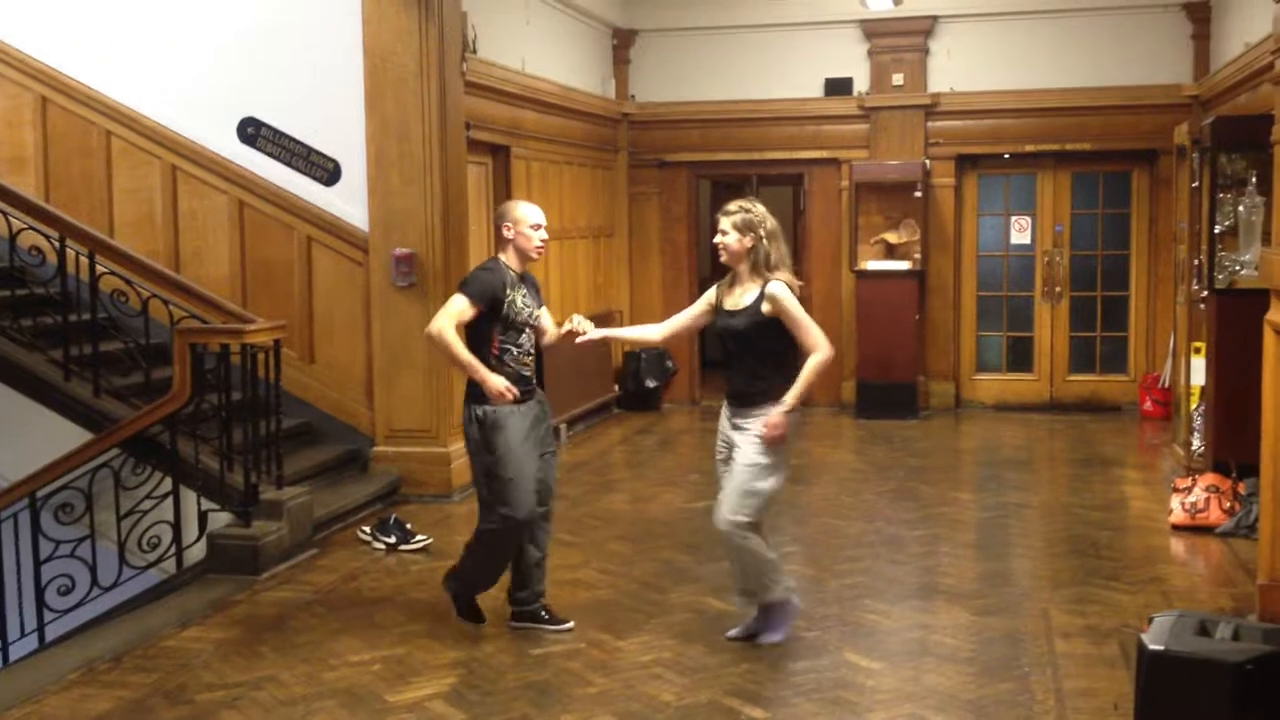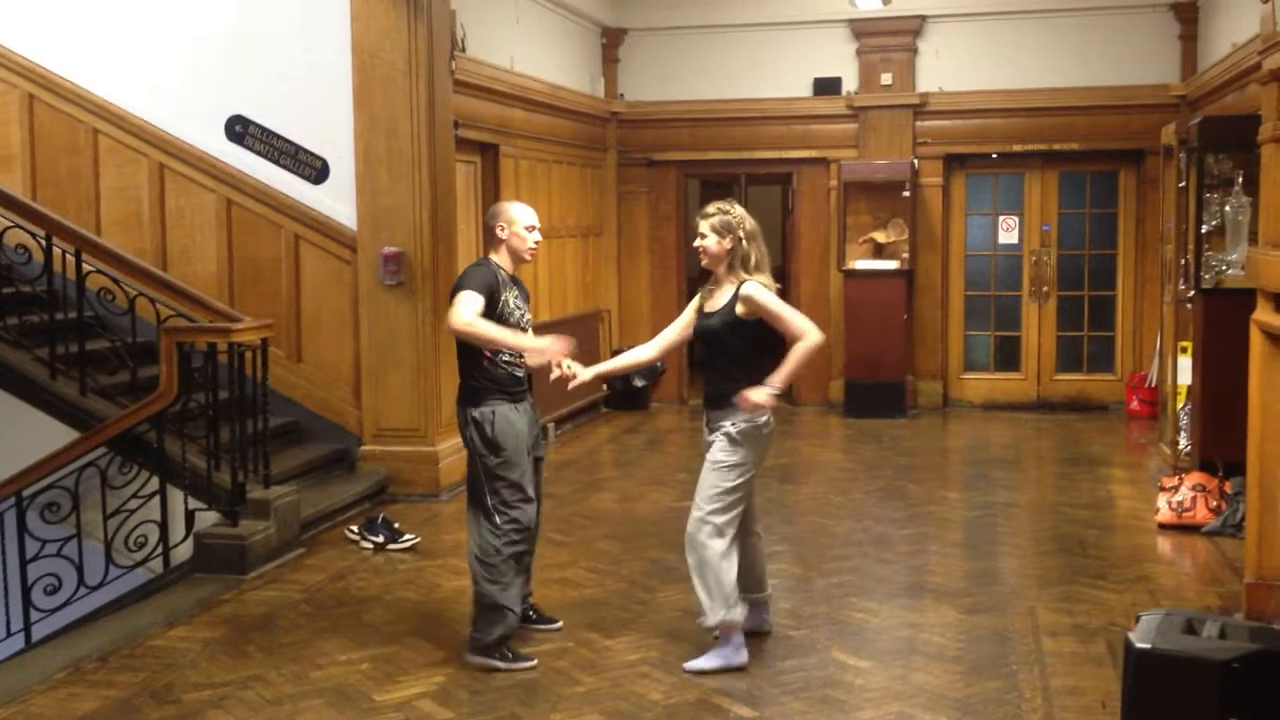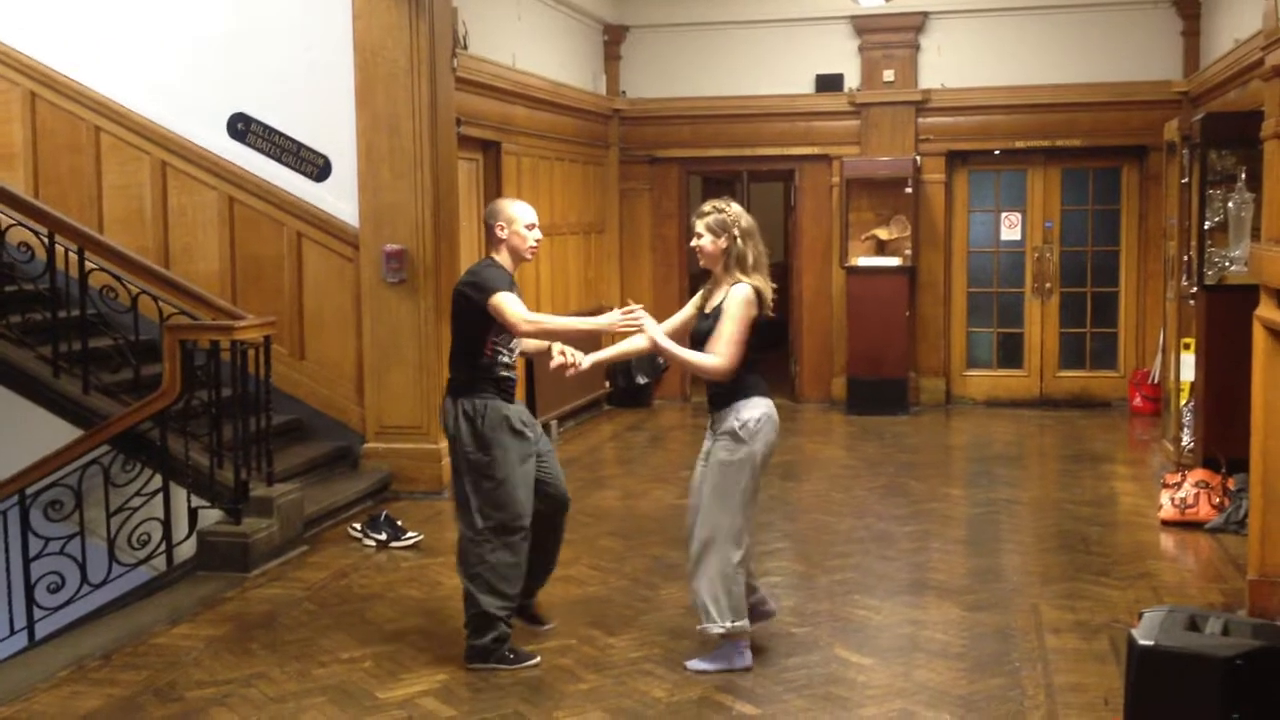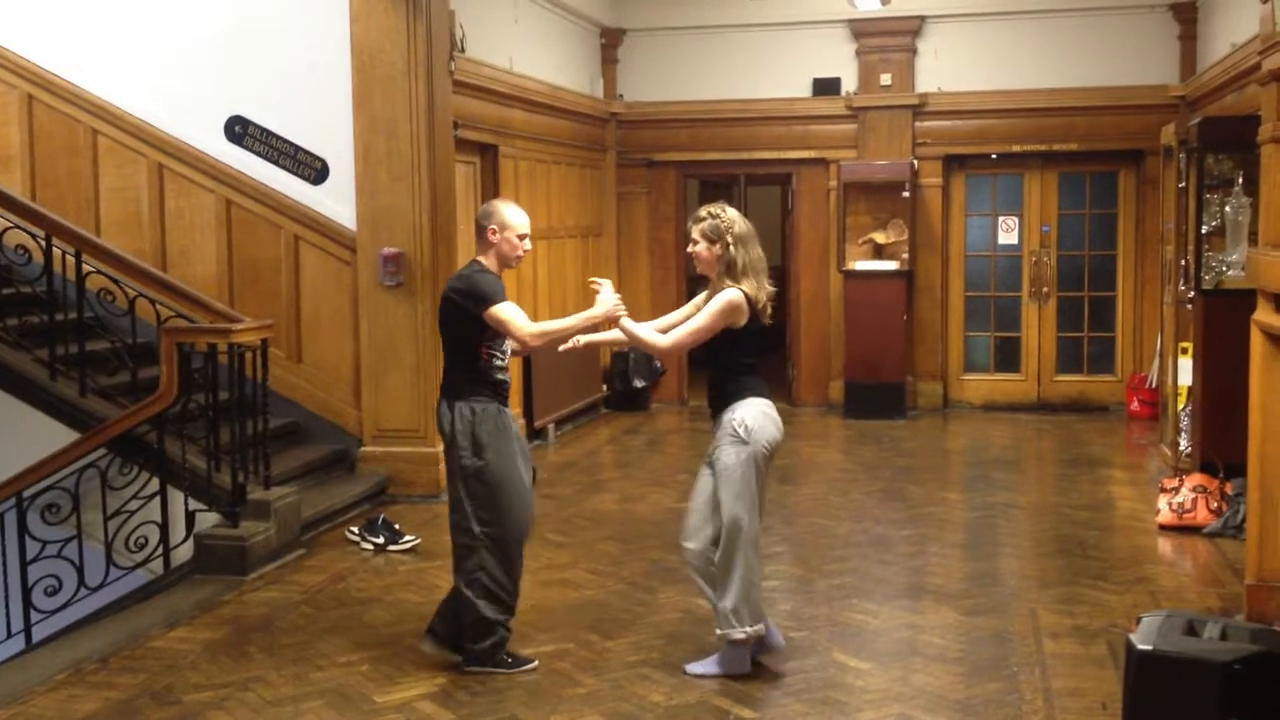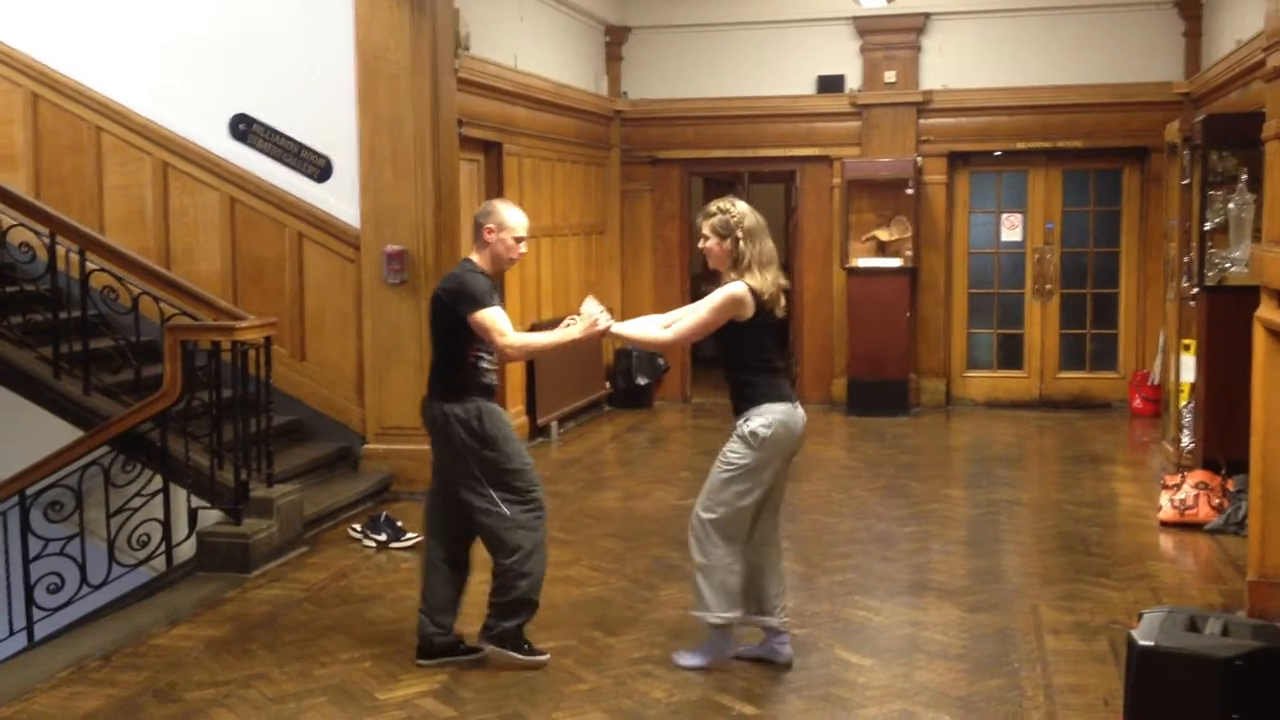
dt=0.2s
person 1, frame 1
left shoulder: (775, 291)
right shoulder: (721, 292)
left elbow: (822, 352)
right elbow: (664, 332)
left wrist: (786, 409)
right wrist: (604, 332)
left hip: (768, 422)
right hip: (732, 417)
left knee: (732, 519)
right knee: (738, 522)
left ankle: (779, 600)
right ankle: (764, 609)
person 1, frame 2
left shoulder: (750, 292)
right shoulder: (706, 296)
left elbow: (811, 337)
right elbow: (654, 348)
left wrist: (770, 388)
right wrist: (594, 370)
left hip: (742, 423)
right hip: (717, 420)
left knee: (707, 527)
right knee: (737, 522)
left ankle: (729, 642)
right ankle: (755, 611)
person 1, frame 3
left shoulder: (742, 293)
right shoulder: (710, 292)
left elbow: (716, 365)
right elbow: (657, 337)
left wrist: (659, 339)
right wrist: (593, 358)
left hip: (745, 419)
right hip: (726, 421)
left knee: (713, 532)
right knee: (722, 525)
left ankle: (733, 645)
right ankle: (752, 603)
person 1, frame 4
left shoulder: (732, 299)
right shoulder: (714, 295)
left elbow: (666, 345)
right elbow: (658, 326)
left wrist: (615, 316)
right wrist: (590, 338)
left hip: (747, 422)
right hip: (734, 425)
left knee: (736, 538)
right knee: (700, 540)
left ankle: (738, 648)
right ankle: (757, 628)
person 1, frame 5
left shoulder: (736, 293)
right shoulder: (743, 290)
left elbow: (668, 338)
right elbow: (672, 318)
left wrist: (608, 326)
right wrist: (611, 326)
left hip: (764, 421)
right hip: (776, 417)
left knee: (711, 522)
right knee: (755, 532)
left ankle: (719, 636)
right ankle: (775, 637)
person 2, frame 1
left shoulder: (527, 282)
right shoulder: (487, 279)
left elbow: (545, 335)
right elbow: (438, 329)
left wrist: (571, 325)
right wrist: (483, 377)
left hip: (531, 404)
right hip: (495, 411)
left knee: (536, 507)
right knee: (511, 509)
left ankle: (527, 604)
right ankle: (463, 584)
person 2, frame 2
left shoulder: (516, 285)
right shoulder: (481, 277)
right elbow: (460, 322)
left wrist: (552, 359)
right wrist: (526, 344)
left hip: (519, 407)
right hip: (490, 412)
left knee: (523, 512)
right knee: (509, 518)
left ankle: (516, 603)
right ankle: (488, 639)
person 2, frame 3
left shoulder: (505, 281)
right shoulder: (484, 278)
right elbow: (526, 323)
left wrist: (554, 348)
right wrist: (600, 323)
left hip: (505, 408)
right hip: (478, 410)
left knee: (550, 499)
right knee: (495, 521)
left ankle: (518, 596)
right ankle: (486, 642)
person 2, frame 4
left shoulder: (487, 283)
right shoulder: (473, 284)
right elbow: (527, 335)
left wrist: (548, 339)
right wrist: (596, 314)
left hip: (490, 412)
right hip: (472, 415)
left knee: (508, 523)
right knee: (490, 528)
left ankle: (450, 628)
right ankle: (481, 645)
person 2, frame 5
left shoulder: (479, 283)
right shoulder: (465, 284)
left elbow: (498, 346)
right elbow: (508, 346)
left wrist: (560, 332)
right wrist: (576, 334)
left hip: (460, 410)
right hip: (464, 413)
left knee: (452, 525)
right knee: (521, 511)
left ankle: (437, 637)
right ankle: (506, 628)
